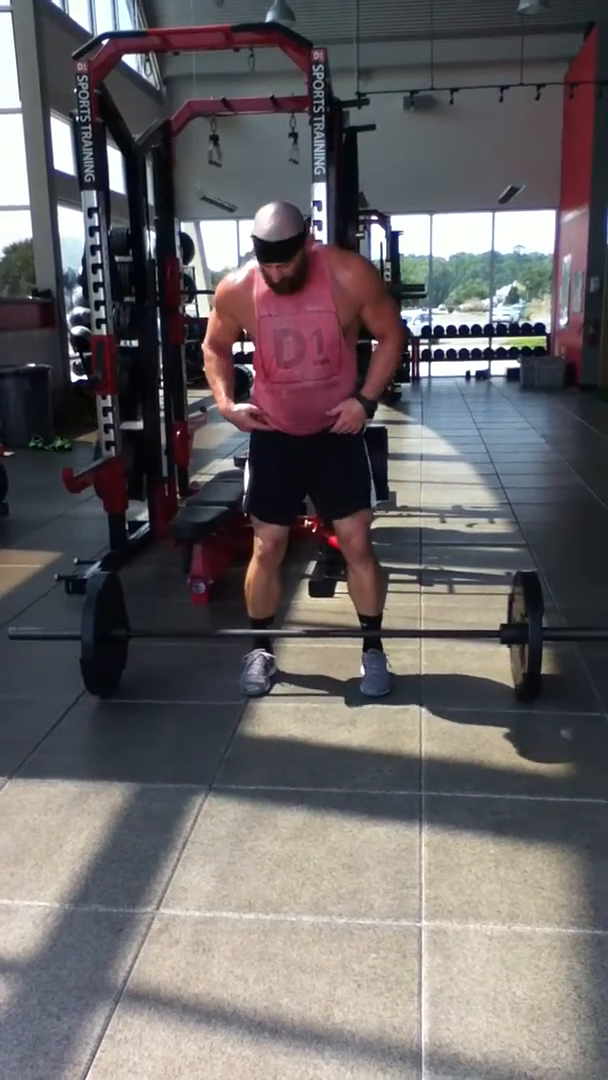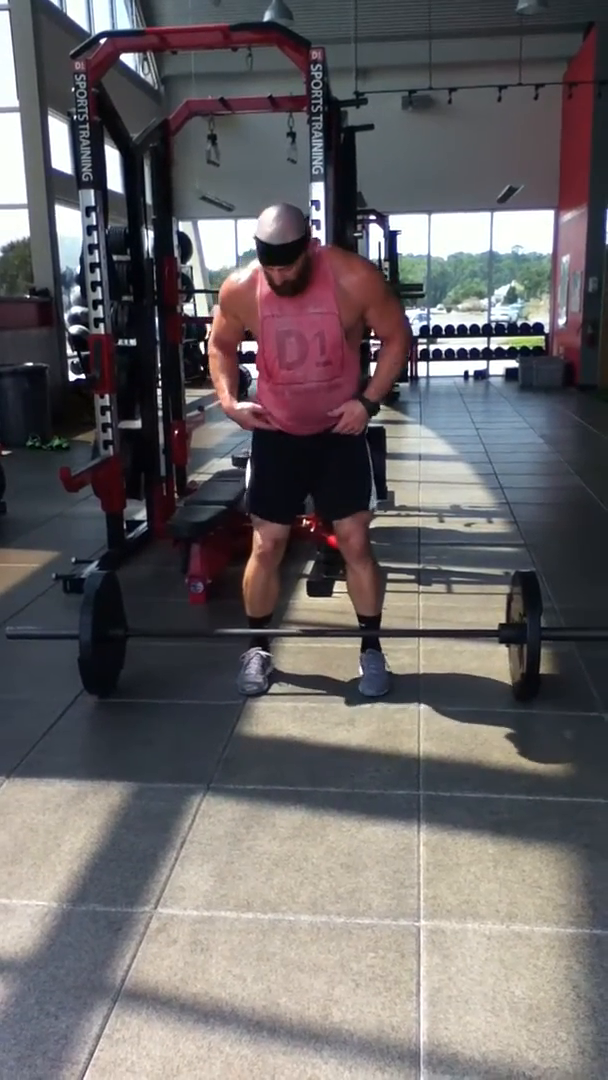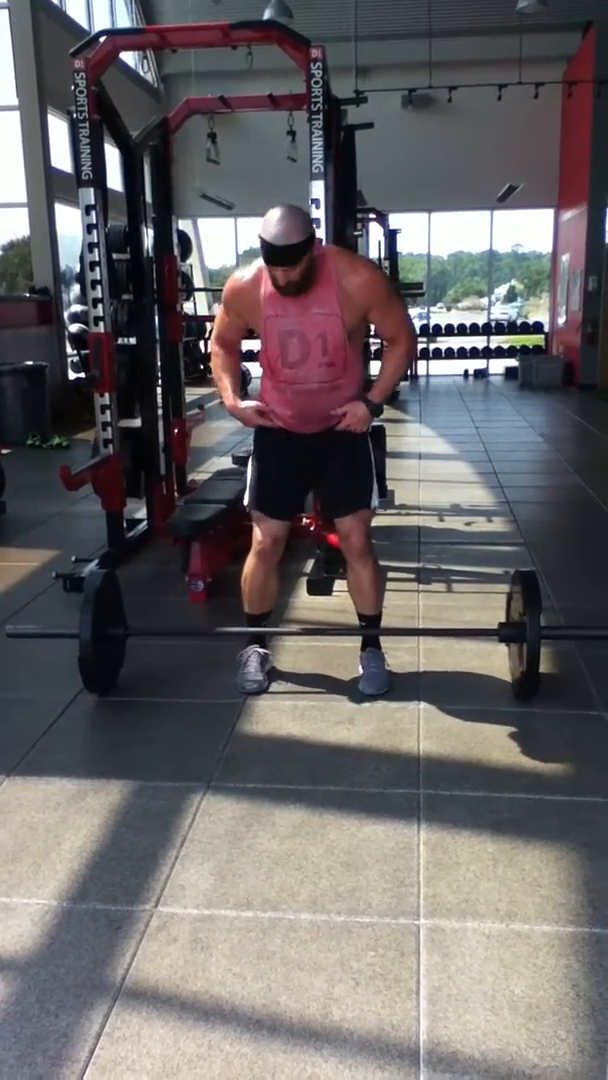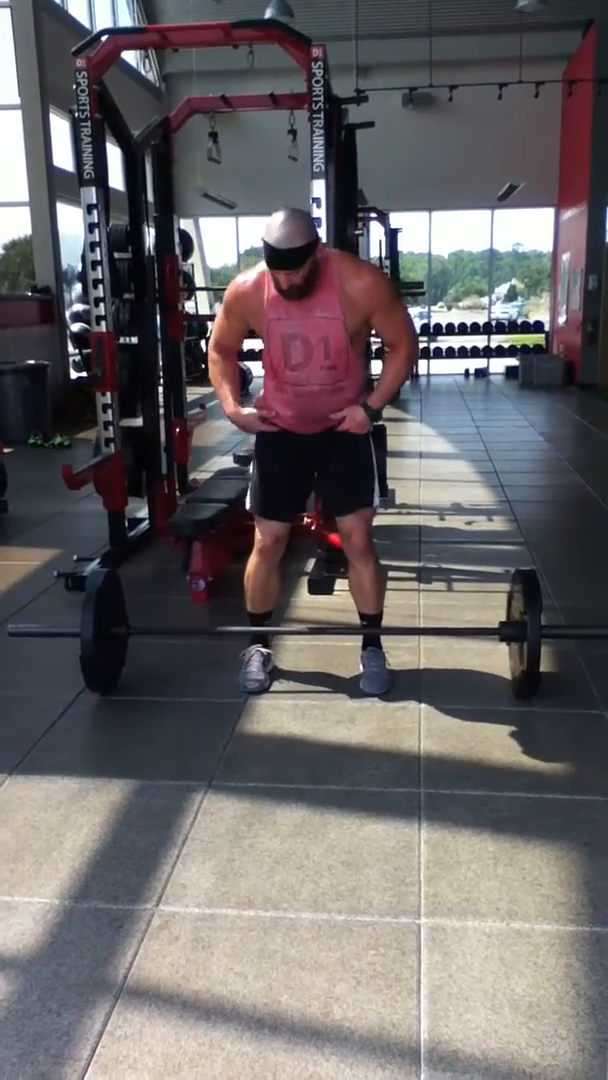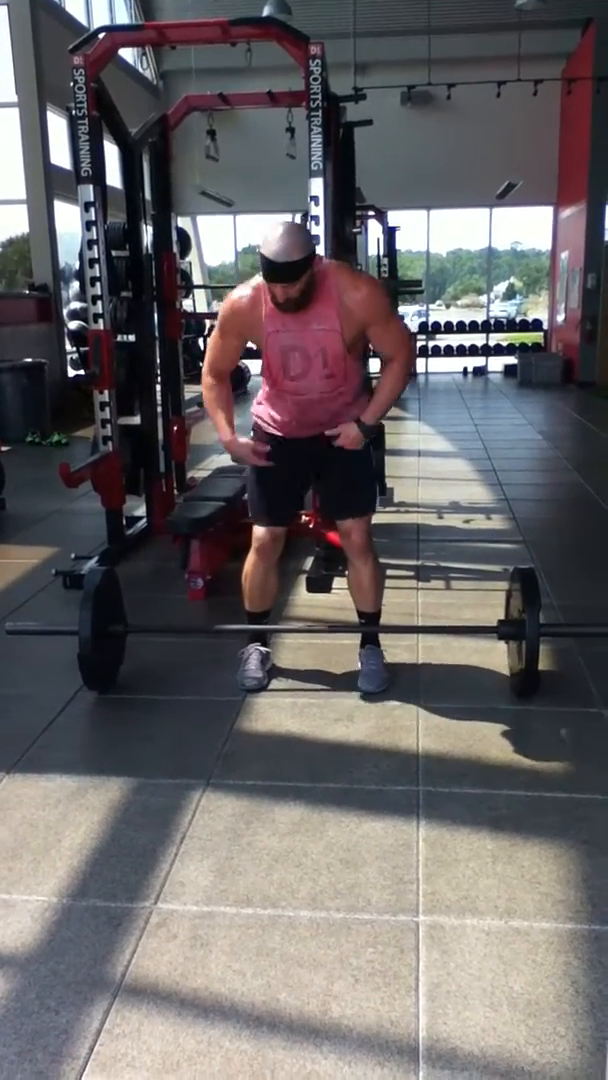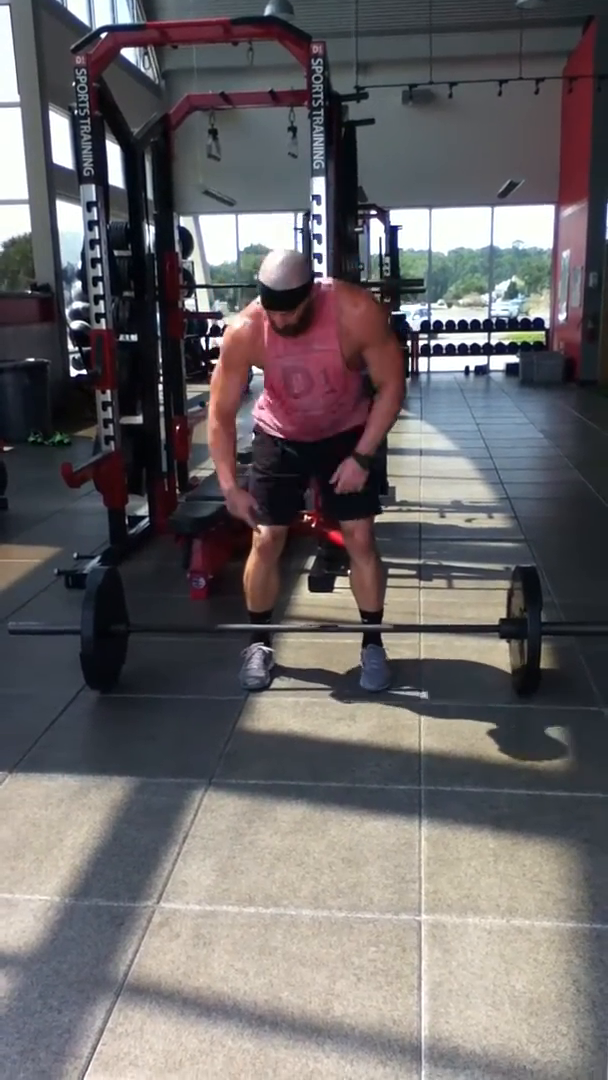
dt=0.1s
person 1, frame 1
left shoulder: (351, 275)
right shoulder: (235, 290)
left elbow: (391, 334)
right elbow: (215, 347)
left wrist: (367, 398)
right wrist: (225, 401)
left hip: (338, 429)
right hip: (273, 433)
left knee: (356, 542)
right knee: (267, 547)
left ankle: (373, 648)
right ankle: (260, 649)
person 1, frame 2
left shoulder: (355, 278)
right shoulder: (239, 289)
left elbow: (397, 336)
right elbow: (220, 345)
left wrist: (370, 400)
right wrist: (228, 400)
left hip: (340, 430)
right hip: (275, 432)
left knee: (355, 542)
right knee: (266, 546)
left ankle: (371, 648)
right ankle: (258, 647)
person 1, frame 3
left shoulder: (358, 279)
right shoulder: (243, 287)
left elbow: (402, 340)
right elbow: (222, 343)
left wrist: (373, 401)
right wrist: (231, 398)
left hip: (343, 426)
right hip: (278, 429)
left knee: (356, 541)
right knee: (266, 543)
left ankle: (370, 647)
right ankle: (256, 645)
person 1, frame 4
left shoulder: (361, 283)
right shoulder: (245, 291)
left elbow: (403, 345)
right elbow: (221, 350)
left wrist: (372, 406)
right wrist: (231, 406)
left hip: (344, 427)
right hip: (280, 430)
left knee: (357, 540)
right knee: (267, 543)
left ankle: (372, 646)
right ankle: (258, 644)
person 1, frame 5
left shoulder: (359, 294)
right shoulder: (242, 305)
left elbow: (398, 360)
right elbow: (215, 373)
left wrist: (368, 423)
right wrist: (227, 434)
left hip: (344, 431)
right hip: (278, 433)
left knee: (357, 539)
right knee: (264, 540)
left ankle: (370, 644)
right ankle: (257, 643)
person 1, frame 6
left shoulder: (357, 312)
right shoulder: (244, 331)
left elbow: (392, 385)
right elbow: (220, 412)
left wrist: (363, 457)
right wrist: (229, 485)
left hip: (345, 435)
right hip: (279, 436)
left knee: (360, 539)
right knee: (265, 541)
left ankle: (372, 643)
right ankle: (259, 643)
